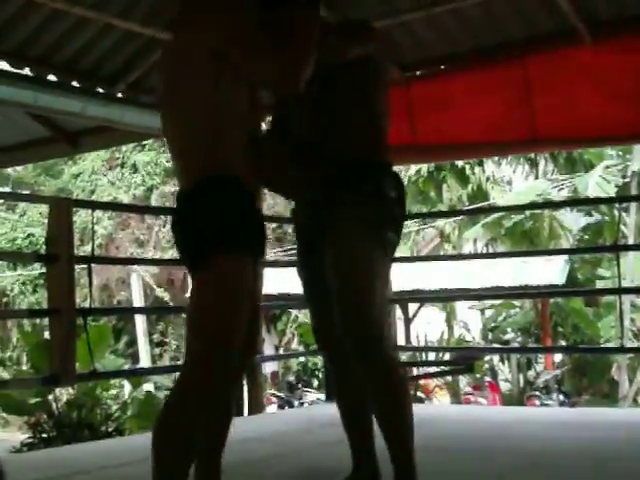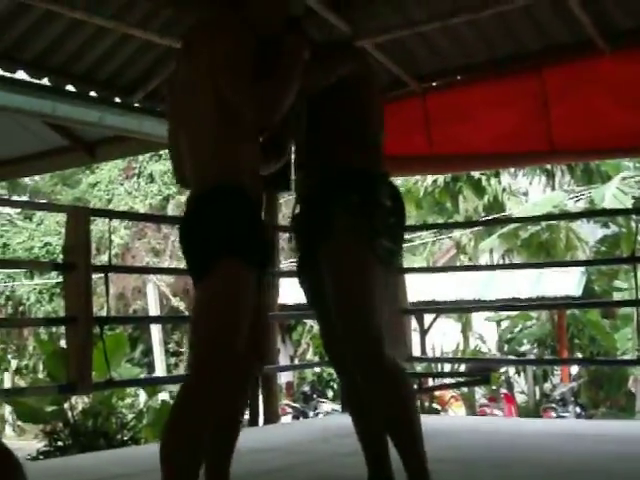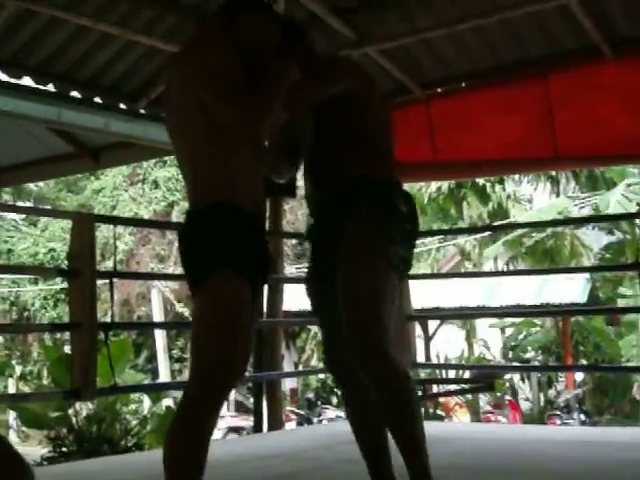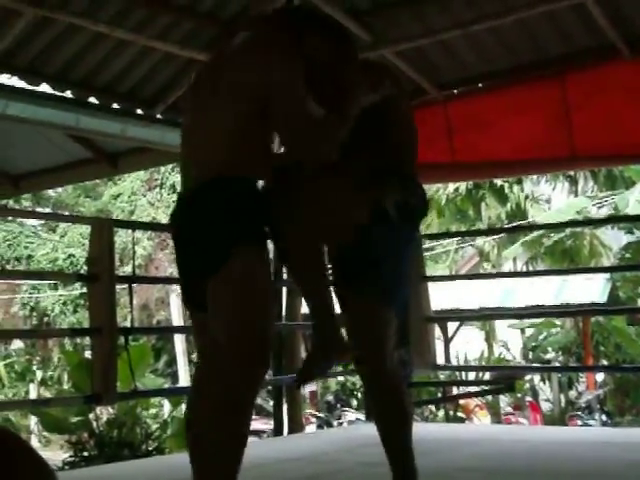
dt=0.4s
person 1, frame 1
left shoulder: (183, 51)
right elbow: (287, 77)
left hip: (217, 210)
right hip: (218, 210)
left knee: (234, 358)
right knee: (209, 368)
person 1, frame 2
left shoulder: (189, 71)
right elbow: (265, 110)
right wrist: (294, 56)
left hip: (218, 219)
right hip: (224, 219)
left knee: (242, 365)
right knee: (211, 374)
person 1, frame 3
left shoulder: (189, 79)
right shoulder: (210, 49)
right elbow: (246, 127)
right wrist: (281, 75)
left hip: (232, 236)
right hip: (221, 233)
left knee: (220, 376)
right knee: (213, 378)
person 1, frame 4
left shoulder: (217, 66)
right shoulder: (275, 56)
right elbow: (311, 149)
right wrist: (347, 99)
left hip: (192, 217)
right hip: (227, 210)
left knee: (214, 367)
right knee: (247, 357)
person 2, frame 1
left shoulder: (357, 38)
right elbow: (271, 146)
left hip: (361, 198)
right hip: (316, 208)
left knee: (364, 338)
right knee: (333, 341)
person 2, frame 2
left shoulder: (342, 57)
right shoulder: (310, 100)
left hip: (359, 208)
right hip: (320, 220)
left knee: (362, 347)
right knee: (342, 353)
person 2, frame 3
left shoulder: (340, 72)
right shoulder: (317, 108)
left elbow: (290, 98)
left hip: (374, 215)
right hip: (333, 232)
left knee: (367, 349)
right knee: (342, 360)
person 2, frame 4
left shoulder: (373, 74)
left hip: (389, 202)
right hip: (363, 230)
left knee: (284, 192)
right knee: (376, 361)
left ankle: (325, 333)
